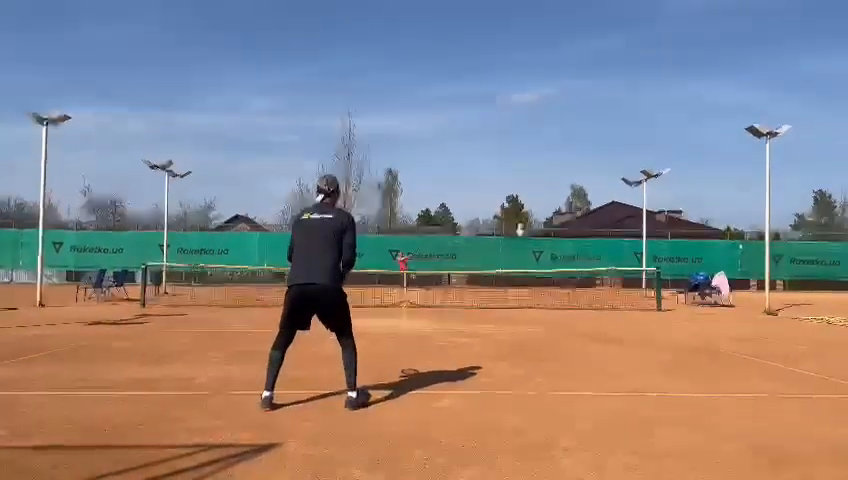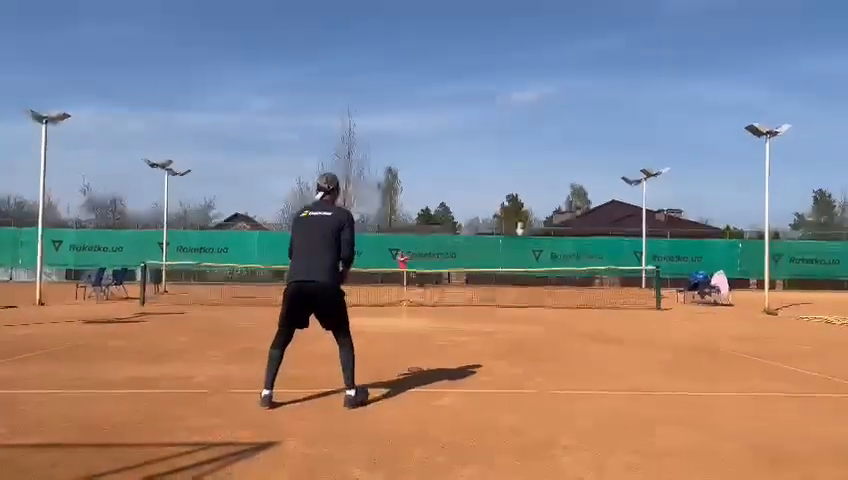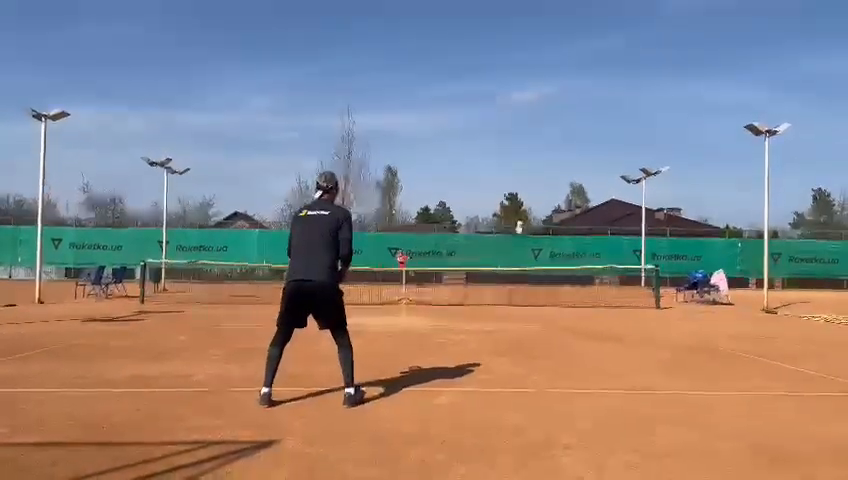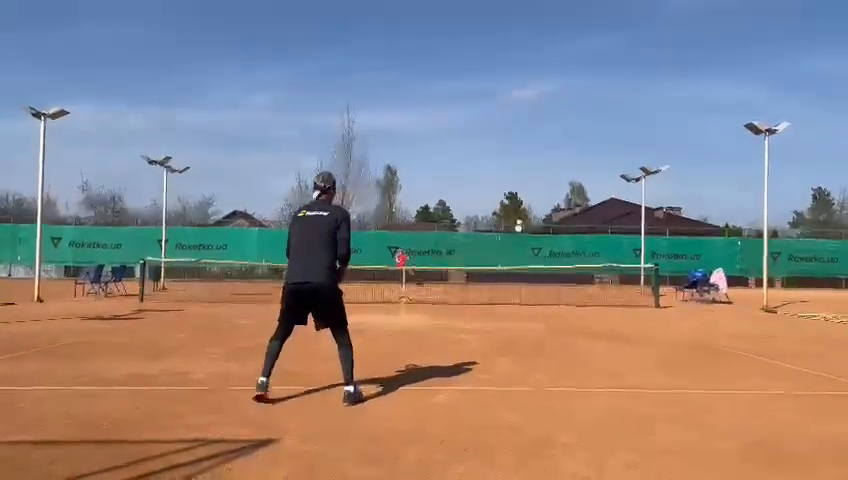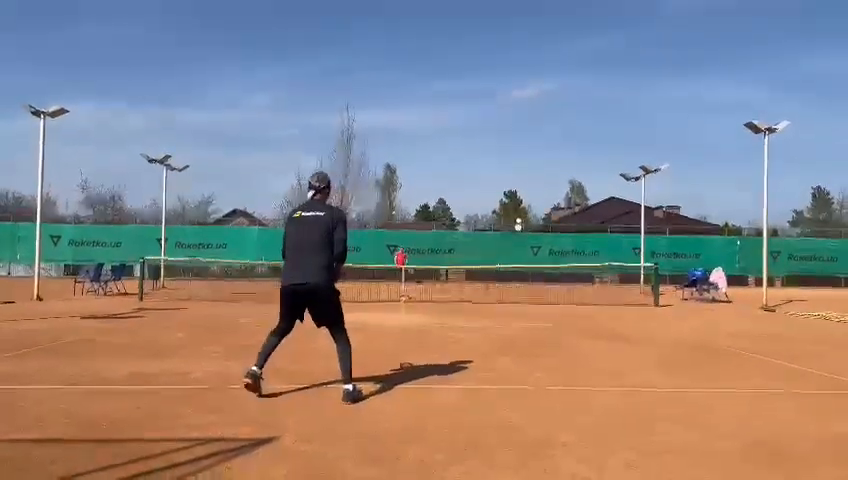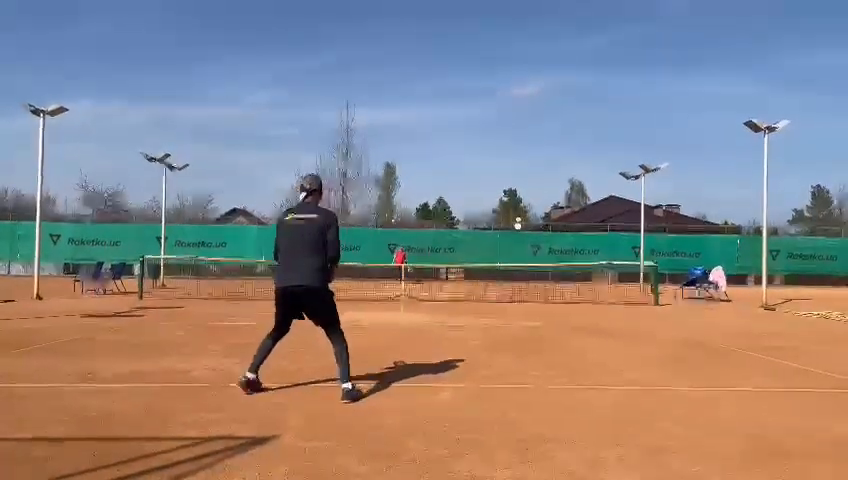
dt=0.1s
person 1, frame 1
left shoulder: (301, 217)
right shoulder: (344, 218)
left elbow: (291, 255)
right elbow: (349, 257)
right wrist: (341, 274)
left hip: (297, 286)
right hip: (328, 287)
left knee: (283, 339)
right knee: (346, 339)
left ankle: (267, 394)
right ankle: (353, 395)
person 1, frame 2
left shoulder: (301, 214)
right shoulder: (343, 215)
left elbow: (292, 252)
right elbow: (347, 253)
right wrist: (343, 273)
left hip: (296, 283)
right hip: (325, 284)
left knee: (282, 337)
right knee: (343, 337)
left ankle: (267, 393)
right ankle: (351, 393)
person 1, frame 3
left shoulder: (300, 214)
right shoulder: (341, 214)
left elbow: (291, 251)
right elbow: (346, 252)
right wrist: (342, 272)
left hip: (294, 282)
right hip: (324, 283)
left knee: (281, 336)
right knee: (341, 337)
left ankle: (266, 391)
right ankle: (350, 392)
person 1, frame 4
left shoulder: (299, 214)
right shoulder: (340, 214)
left elbow: (289, 251)
right elbow: (344, 252)
right wrist: (340, 272)
left hip: (293, 282)
right hip: (323, 283)
left knee: (281, 332)
right knee: (341, 335)
left ankle: (263, 381)
right ankle: (350, 390)
person 1, frame 5
left shoulder: (294, 214)
right shoulder: (336, 214)
left elbow: (285, 252)
right elbow: (340, 252)
right wrist: (335, 272)
left hip: (290, 282)
right hip: (320, 283)
left knee: (282, 328)
right knee: (339, 334)
left ankle: (255, 371)
right ankle: (348, 388)
person 1, frame 6
left shoulder: (286, 217)
right shoulder: (327, 217)
left elbow: (278, 254)
right elbow: (333, 255)
right wrist: (329, 273)
left hip: (283, 284)
right hip: (312, 285)
left knee: (279, 330)
right knee: (335, 334)
left ankle: (250, 376)
right ankle: (347, 387)
